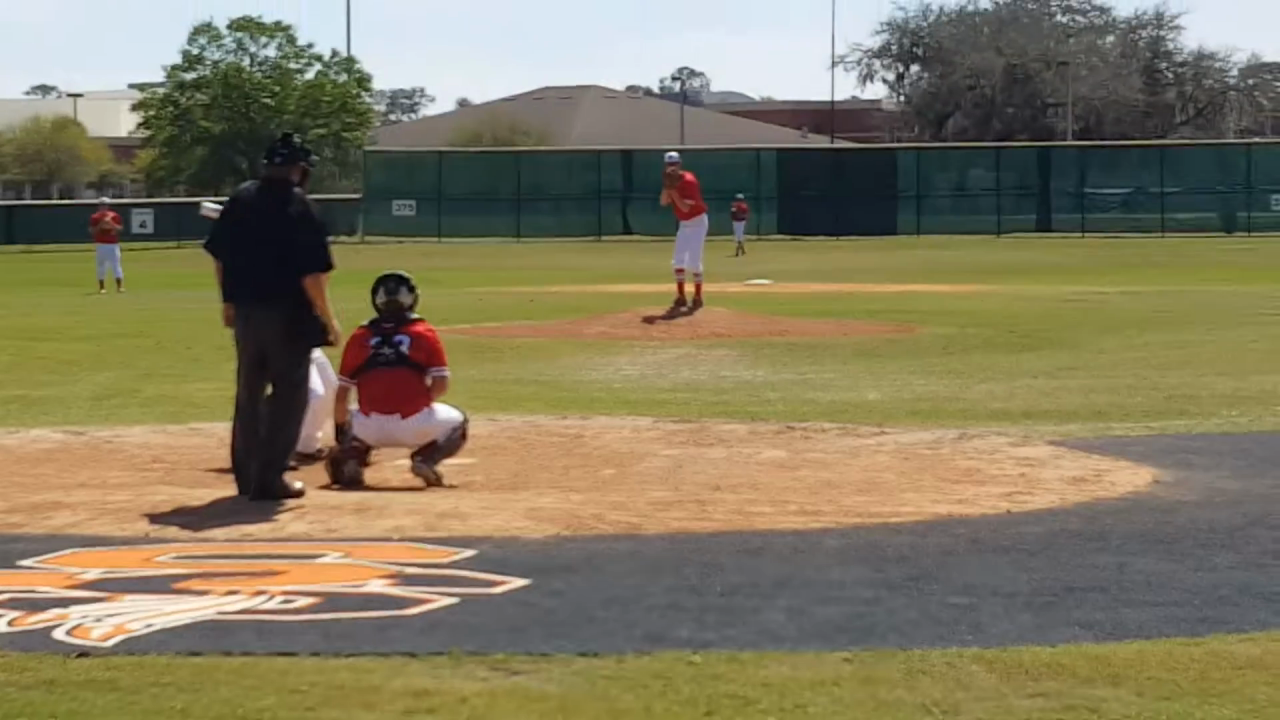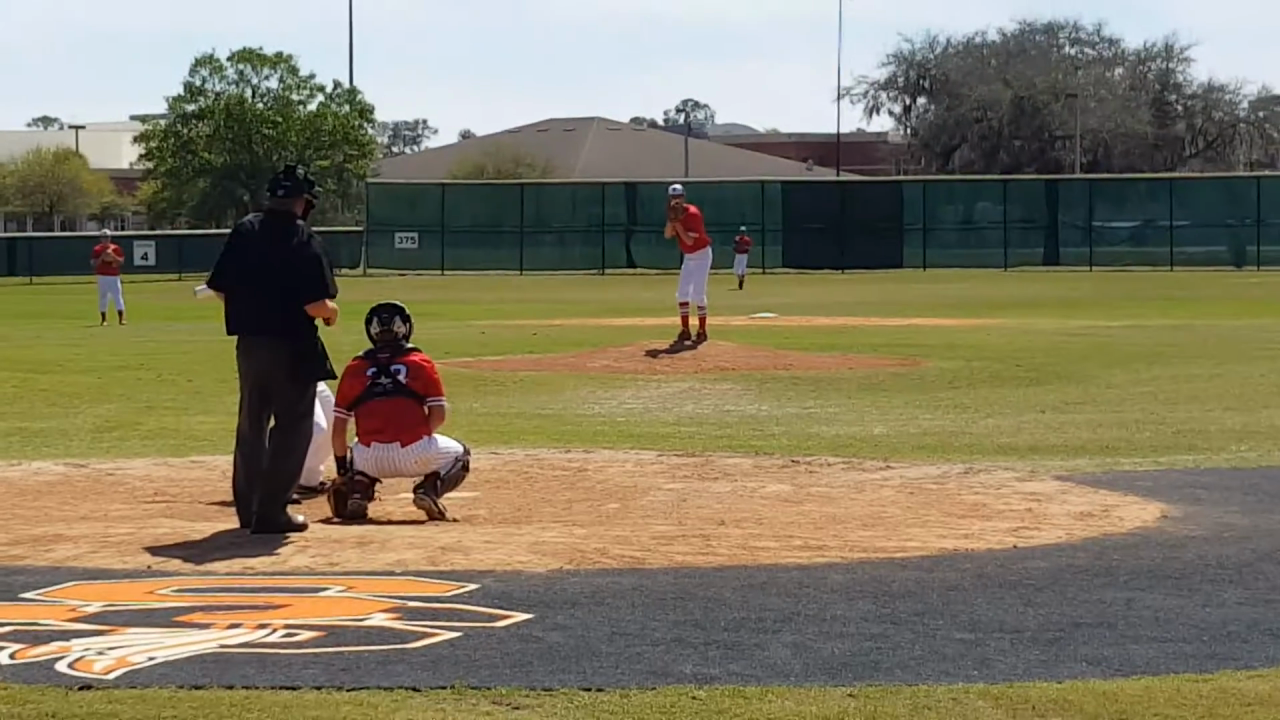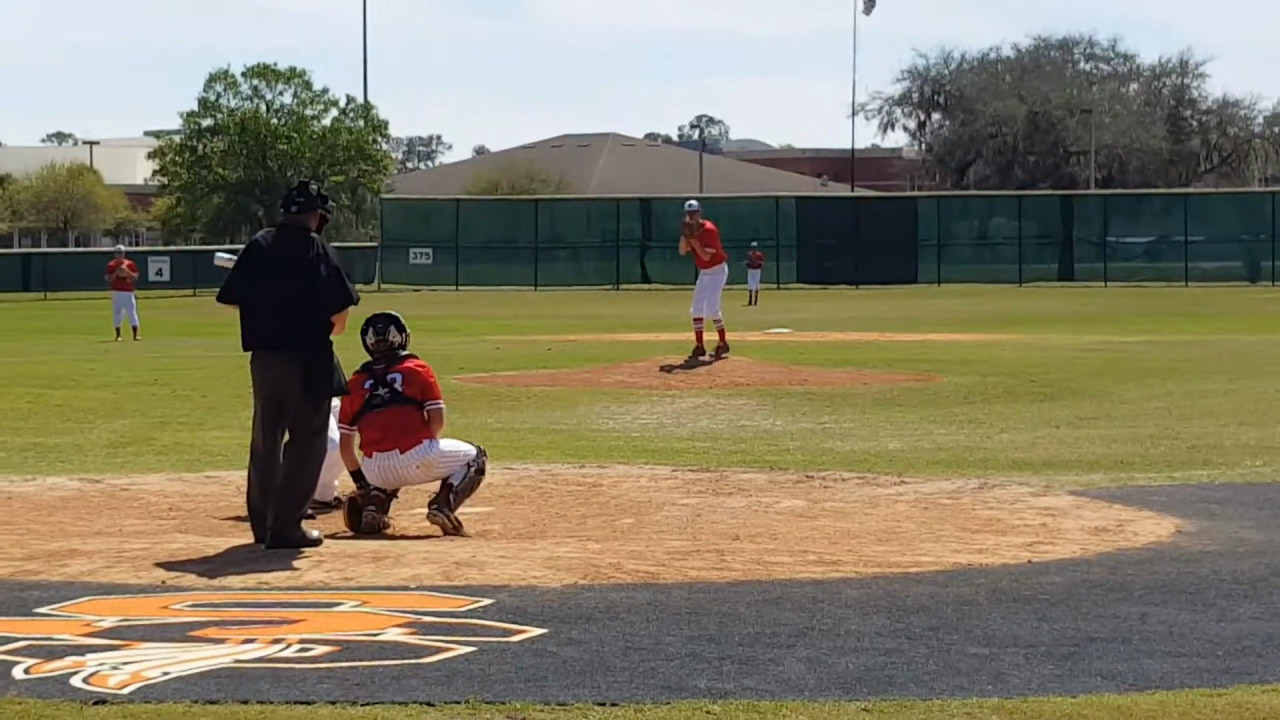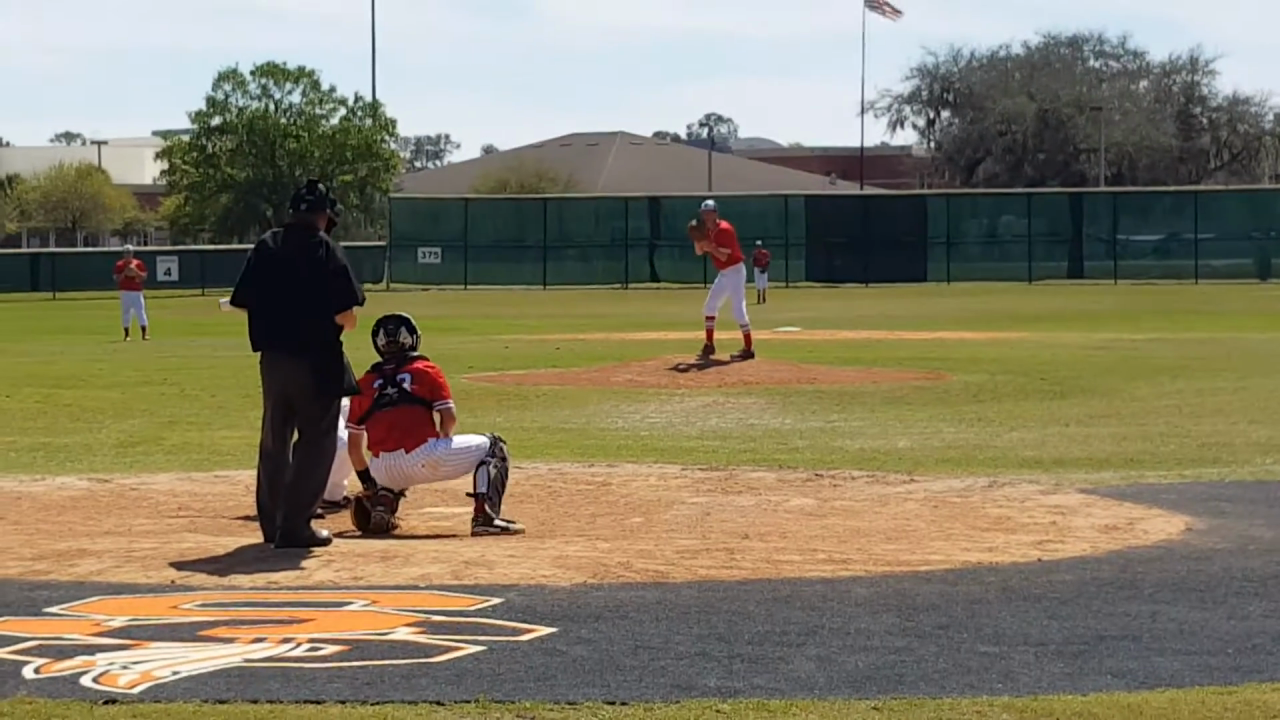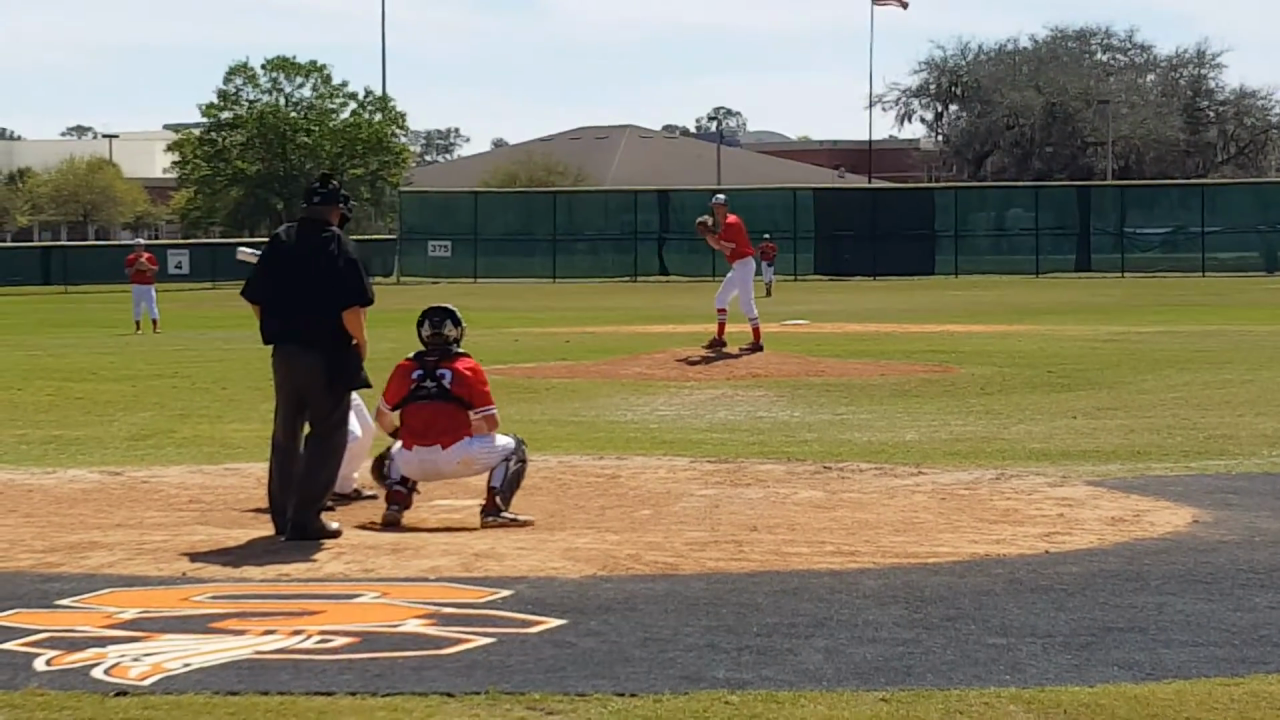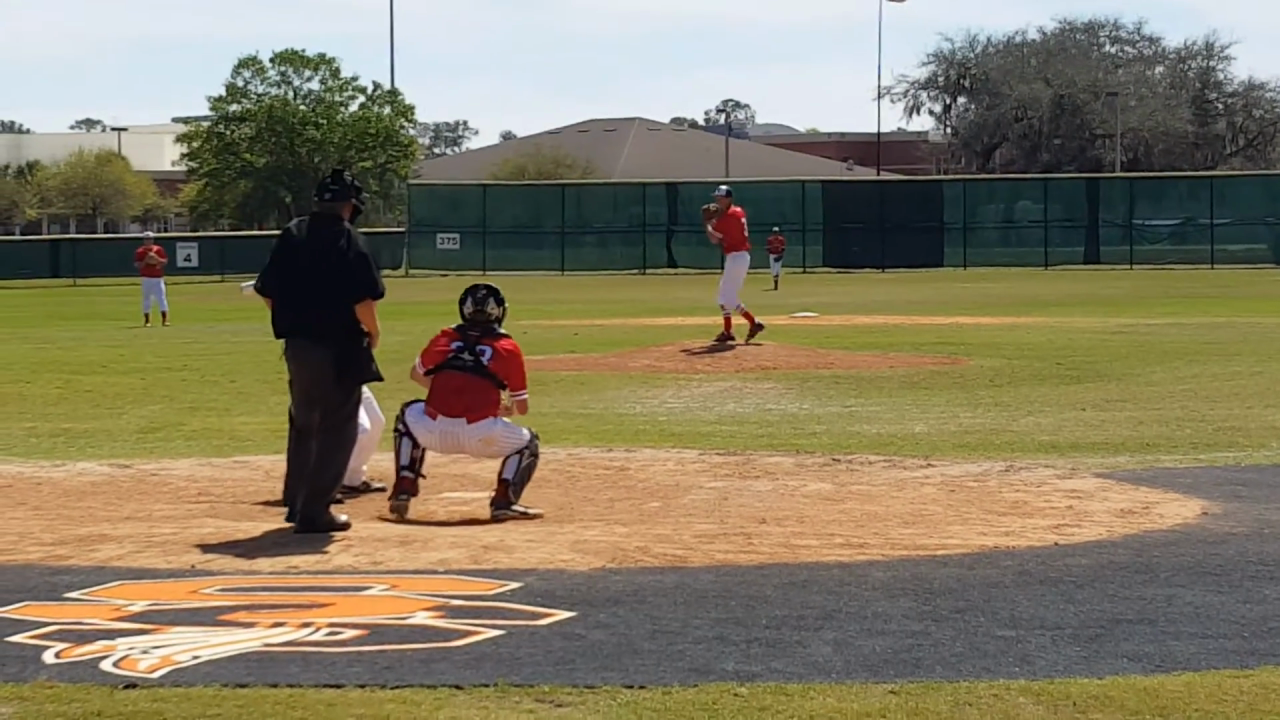
dt=0.3s
person 1, frame 1
left shoulder: (240, 199)
right shoulder: (299, 206)
left elbow: (220, 258)
right elbow: (312, 274)
left wrist: (229, 302)
right wrist: (327, 318)
left hip: (246, 312)
right hip: (287, 315)
left knee: (249, 394)
right knee: (288, 395)
left ankle: (247, 475)
right ankle: (268, 478)
person 1, frame 2
left shoulder: (243, 230)
right shoulder: (303, 238)
left elbow: (220, 290)
right elbow: (314, 304)
right wrist: (331, 310)
left hip: (250, 344)
right hip: (292, 348)
left knee: (251, 427)
right knee: (292, 428)
left ankle: (249, 508)
right ankle: (271, 512)
person 1, frame 3
left shoulder: (258, 245)
right shoulder: (316, 250)
left elbow: (233, 297)
right elbow: (339, 314)
right wrist: (331, 329)
left hip: (263, 357)
right hip: (306, 360)
left knee: (265, 442)
right knee: (307, 443)
left ankle: (263, 523)
right ankle: (285, 526)
person 1, frame 4
left shoulder: (266, 246)
right shoulder: (325, 249)
left elbow: (244, 302)
right elbow: (345, 314)
right wrist: (347, 325)
left hip: (273, 358)
right hip: (316, 361)
left knee: (274, 441)
right knee: (316, 442)
left ankle: (273, 523)
right ankle: (294, 526)
person 1, frame 5
left shoulder: (279, 240)
right shoulder: (338, 245)
left elbow: (256, 301)
right elbow: (351, 309)
right wrist: (361, 340)
left hip: (285, 352)
right hip: (328, 354)
left knee: (286, 435)
right knee: (327, 436)
left ankle: (283, 514)
right ankle: (305, 518)
person 1, frame 6
left shoulder: (291, 234)
right shoulder: (349, 239)
left elbow: (268, 295)
right elbow: (362, 302)
right wrist: (373, 332)
left hip: (297, 345)
right hip: (339, 348)
left knee: (303, 422)
right knee: (337, 429)
left ankle: (297, 503)
right ankle: (313, 511)
person 2, frame 1
left shoulder: (359, 337)
right shoulder: (425, 333)
left elbow: (342, 396)
right elbow: (441, 385)
left wrist: (341, 438)
left hip: (371, 429)
right hip: (415, 426)
left knee: (355, 416)
right knee: (458, 422)
left ankle: (353, 459)
right ankle: (427, 457)
person 2, frame 2
left shoulder: (355, 369)
right shoulder: (421, 363)
left elbow: (339, 429)
right elbow: (438, 415)
left wrist: (342, 471)
left hip: (371, 460)
right hip: (414, 455)
right knee: (460, 455)
left ankle: (357, 493)
right ankle: (430, 488)
person 2, frame 3
left shoulder: (356, 382)
right shoulder: (417, 369)
left elbow: (346, 445)
right elbow: (437, 419)
left wrist: (361, 484)
left hip: (376, 470)
right hip: (417, 456)
right knee: (474, 458)
left ankle: (374, 508)
right ankle: (443, 506)
person 2, frame 4
left shoulder: (365, 383)
right shoulder: (426, 370)
left elbow: (354, 444)
right elbow: (449, 418)
left wrist: (368, 484)
right wrist: (438, 451)
left hip: (385, 471)
right hip: (425, 456)
right knee: (492, 447)
left ankle: (382, 505)
right ankle: (485, 517)
person 2, frame 5
left shoulder: (405, 368)
right shoulder: (469, 367)
left elbow: (381, 416)
right elbow: (491, 423)
left wrist: (396, 435)
right wrist: (480, 434)
left hip: (415, 463)
right hip: (456, 455)
left knee: (398, 453)
right knee: (514, 448)
left ankle: (395, 503)
right ankle: (494, 509)
person 2, frame 6
left shoulder: (444, 339)
right shoulder: (508, 347)
left elbow: (417, 375)
right elbow: (522, 408)
right wrist: (506, 408)
left hip: (435, 431)
right hip: (480, 432)
left knee: (408, 416)
right knee: (528, 442)
left ankle: (403, 490)
right ankle: (505, 500)
